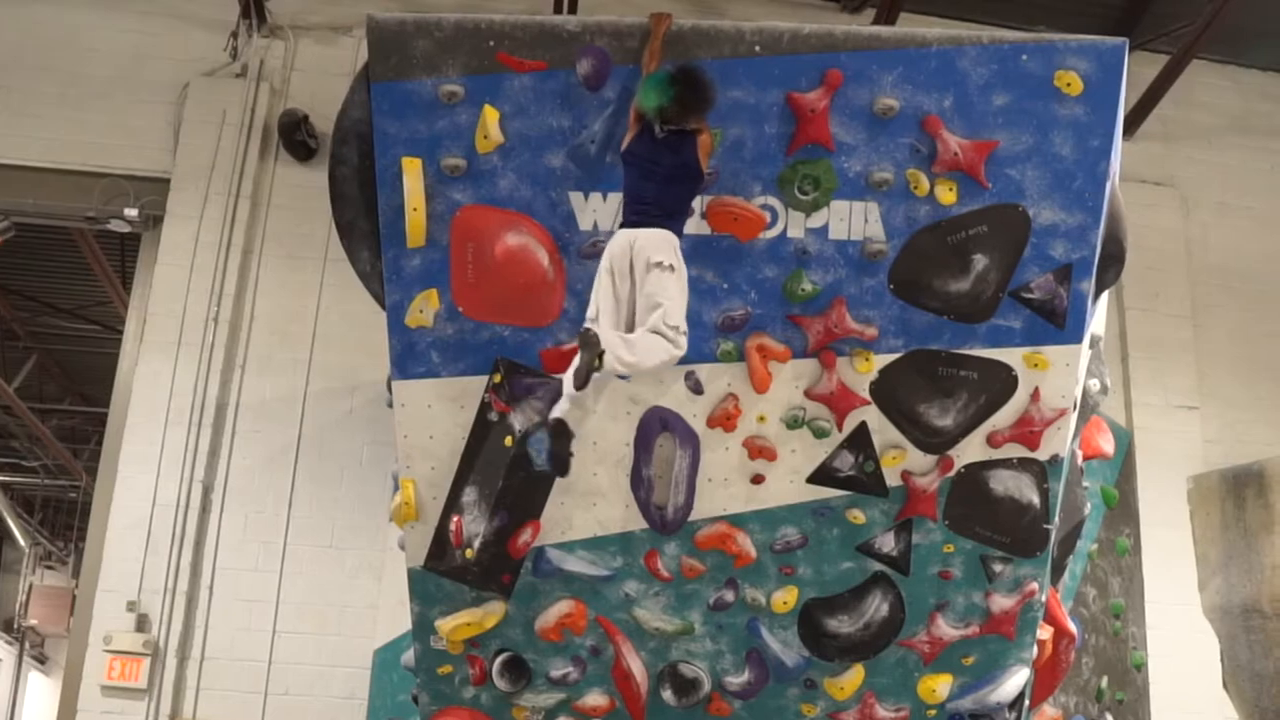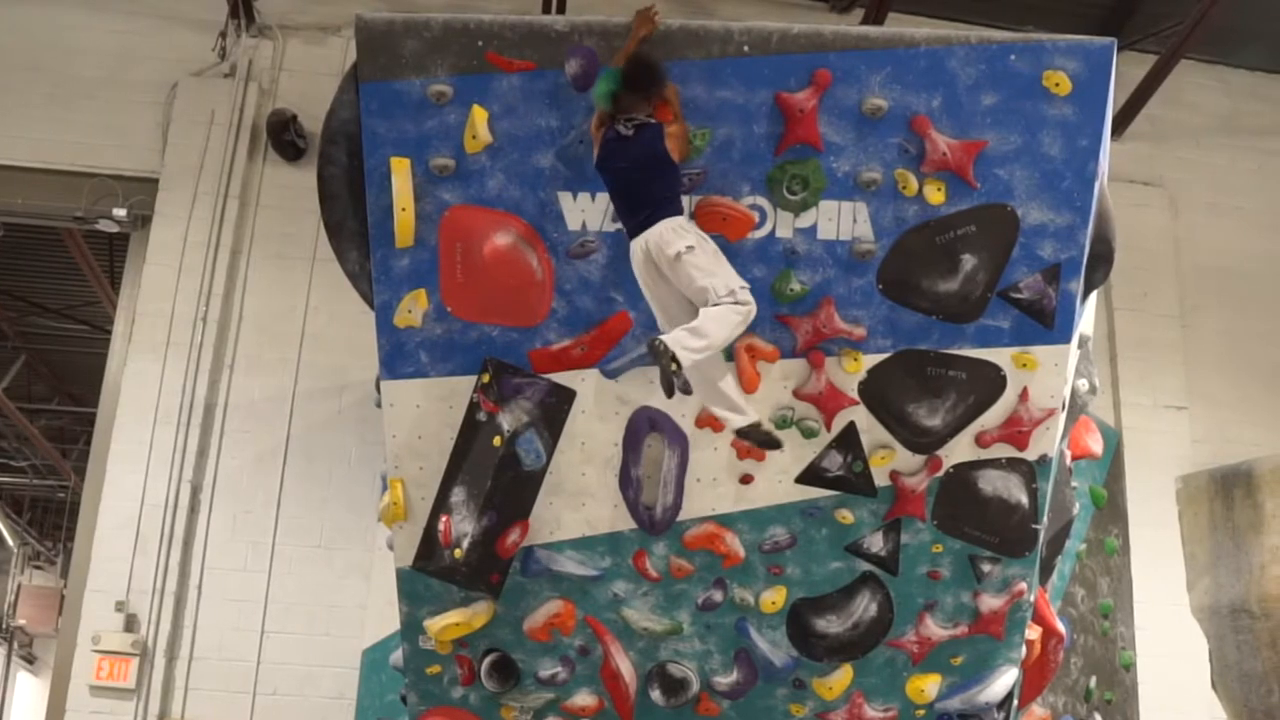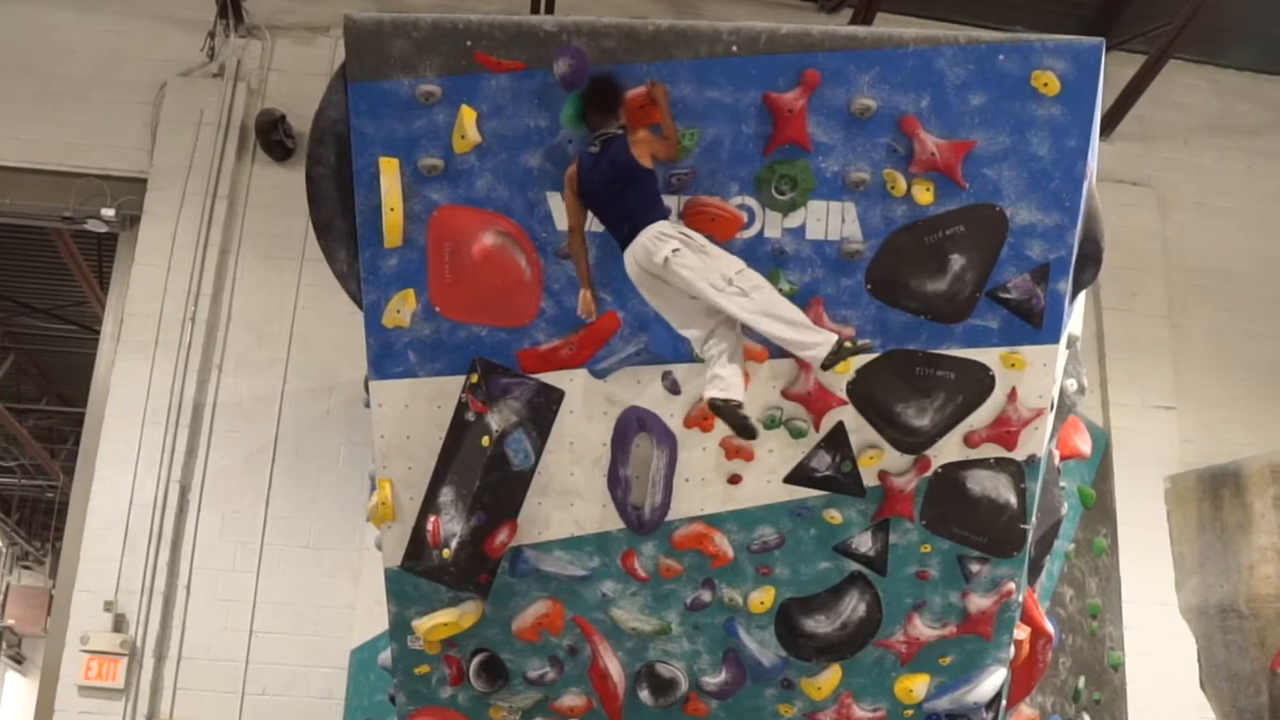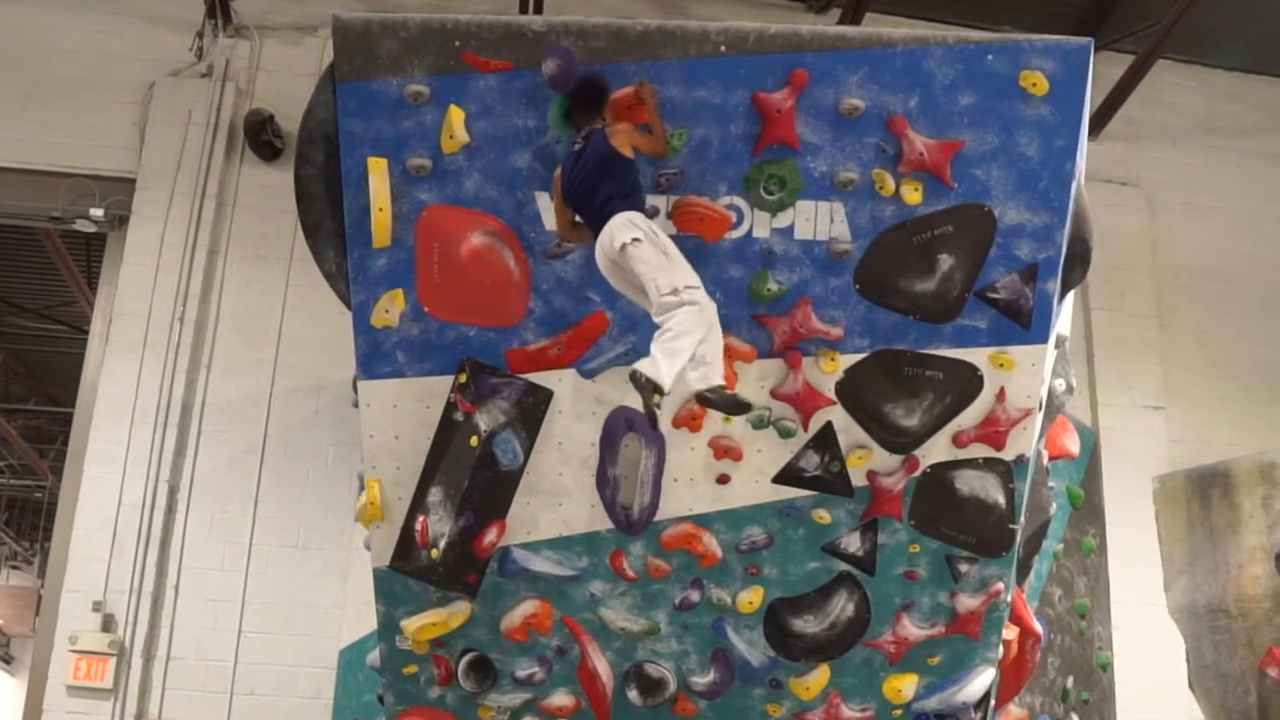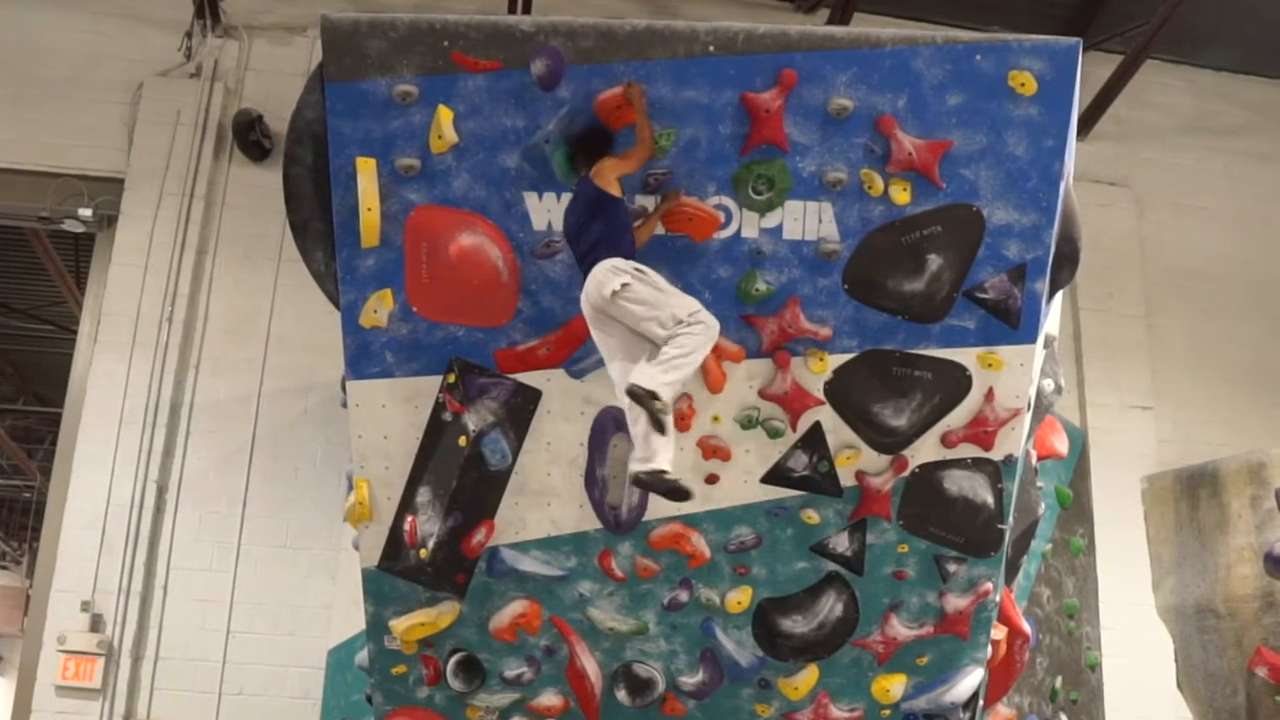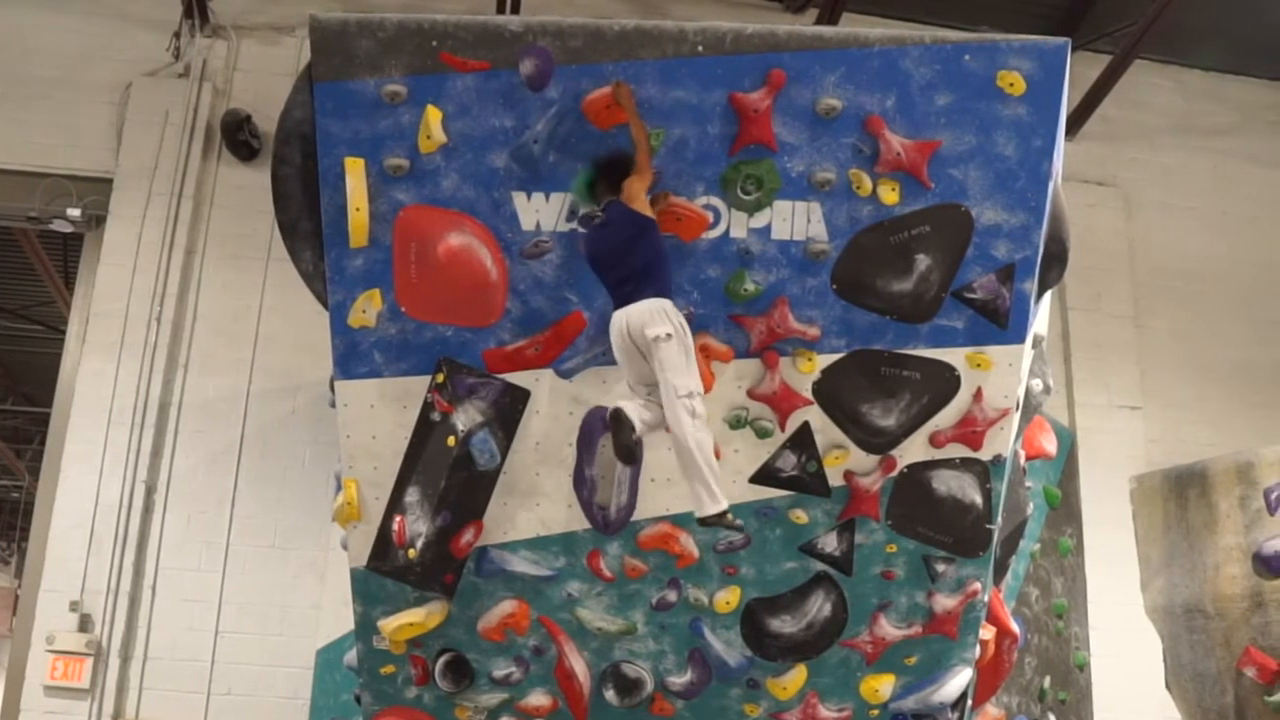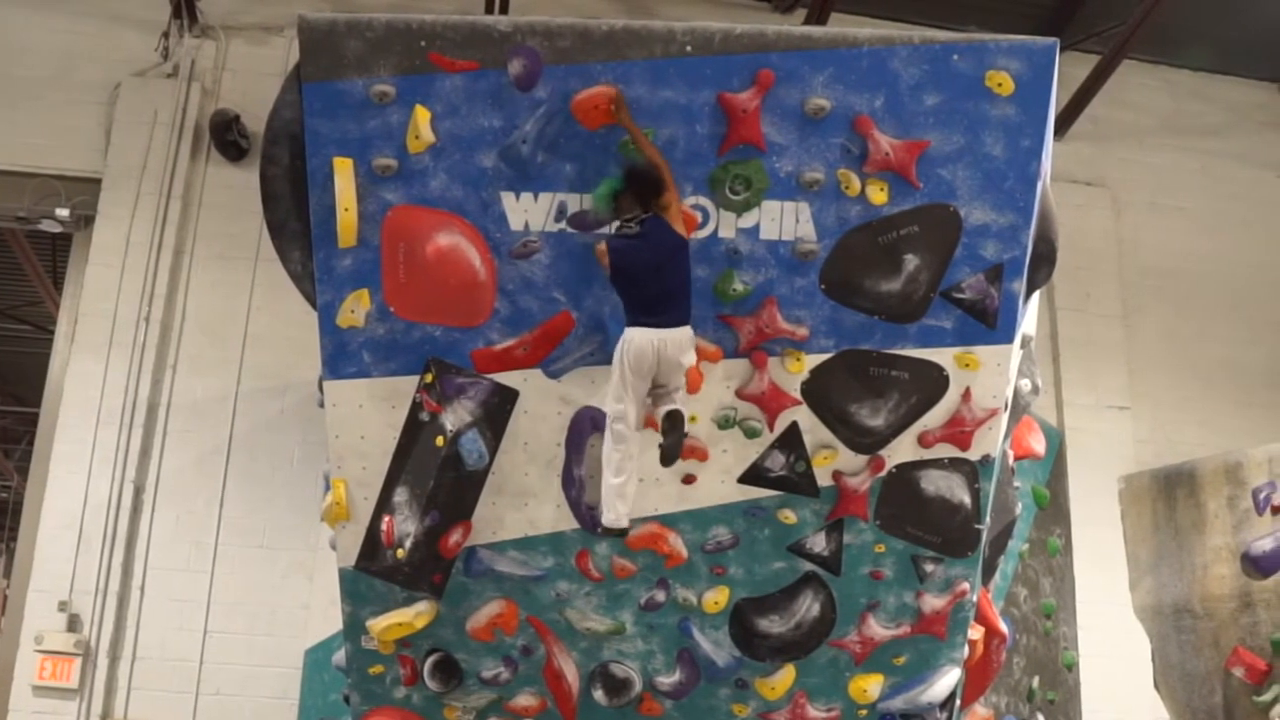
dt=0.7s
person 1, frame 1
left shoulder: (636, 131)
right shoulder: (702, 143)
left elbow: (644, 81)
left wrist: (656, 36)
right wrist: (692, 114)
left hip: (620, 242)
right hip: (660, 243)
left knee: (604, 334)
right knee: (667, 340)
left ankle: (564, 415)
right ankle: (602, 347)
person 1, frame 2
left shoulder: (601, 134)
right shoulder: (669, 133)
left elbow: (609, 85)
left wrist: (635, 38)
right wrist: (674, 106)
left hip: (639, 246)
right hip: (673, 233)
left knee: (695, 339)
right knee: (737, 303)
left ankle: (742, 419)
right ankle: (673, 348)
person 1, frame 3
left shoulder: (575, 172)
right shoulder: (636, 140)
left elbow: (575, 231)
right elbow: (672, 150)
left wrist: (585, 287)
right wrist: (662, 105)
left hip: (634, 260)
right hip: (659, 239)
left knee: (717, 321)
right knee: (744, 286)
left ankle: (723, 393)
right ankle: (823, 346)
person 1, frame 4
left shoulder: (564, 170)
right shoulder: (618, 132)
left elbow: (565, 230)
right elbow: (660, 146)
right wrist: (650, 105)
left hip: (605, 246)
right hip: (628, 228)
left knee: (696, 310)
right knee: (691, 303)
left ankle: (709, 383)
right ankle: (653, 374)
person 1, frame 5
left shoulder: (574, 213)
right shoulder: (602, 171)
right elbow: (645, 151)
left wrist: (660, 210)
right wrist: (639, 108)
left hip: (594, 293)
right hip: (614, 276)
left knee: (643, 375)
right knee: (701, 326)
left ankle: (651, 467)
right ankle: (648, 385)
person 1, frame 6
left shoulder: (591, 239)
right shoulder: (631, 197)
right elbow: (644, 154)
left wrist: (651, 213)
right wrist: (628, 108)
left hip: (621, 321)
right hip: (655, 312)
left knee: (652, 396)
right knee: (685, 407)
left ankle: (627, 416)
right ankle: (711, 506)
person 1, frame 7
left shoulder: (606, 249)
right shoulder: (671, 224)
right elbow: (667, 175)
right wrist: (631, 129)
left hip: (638, 338)
right hip: (679, 337)
left knee: (622, 426)
right knee: (667, 391)
left ankle: (615, 518)
right ankle: (671, 418)
